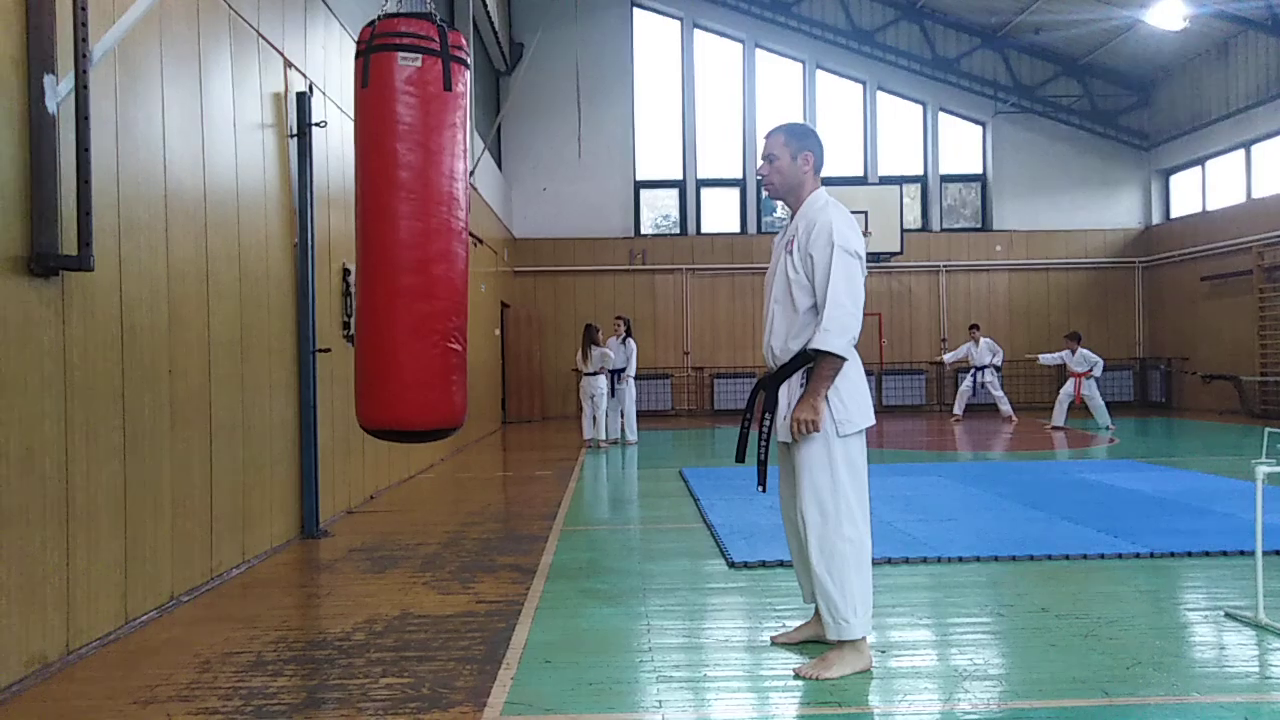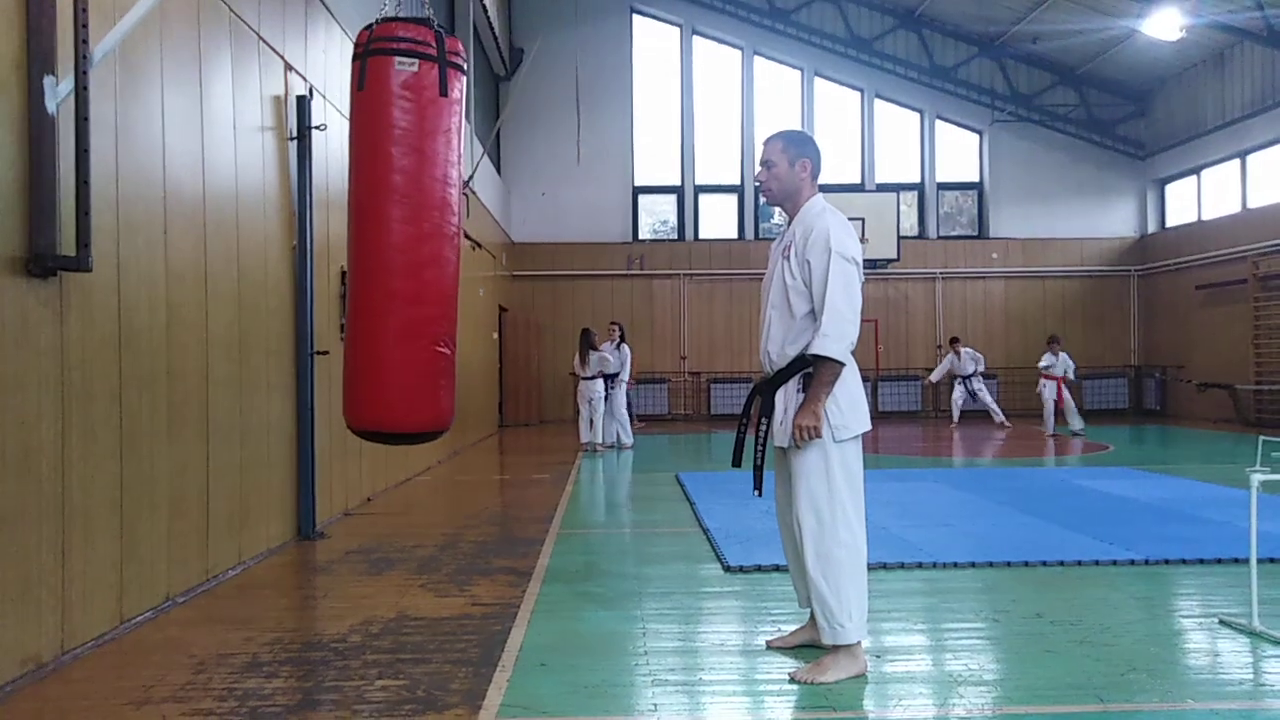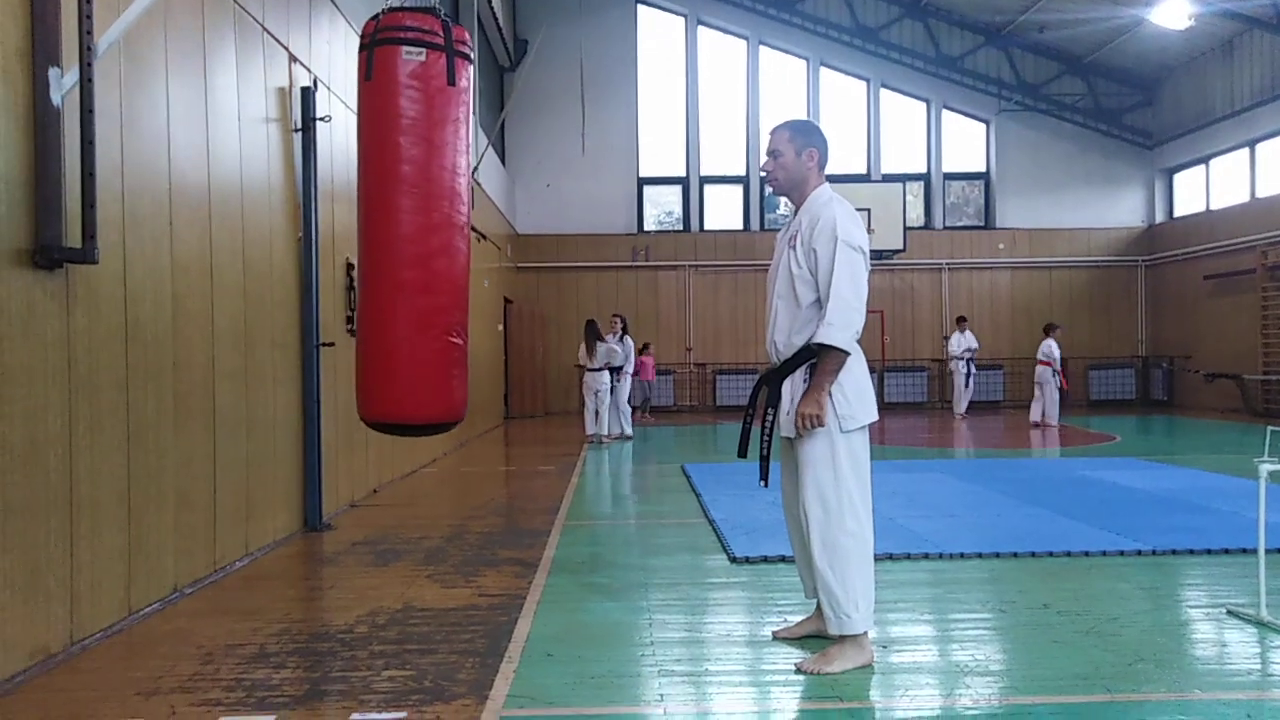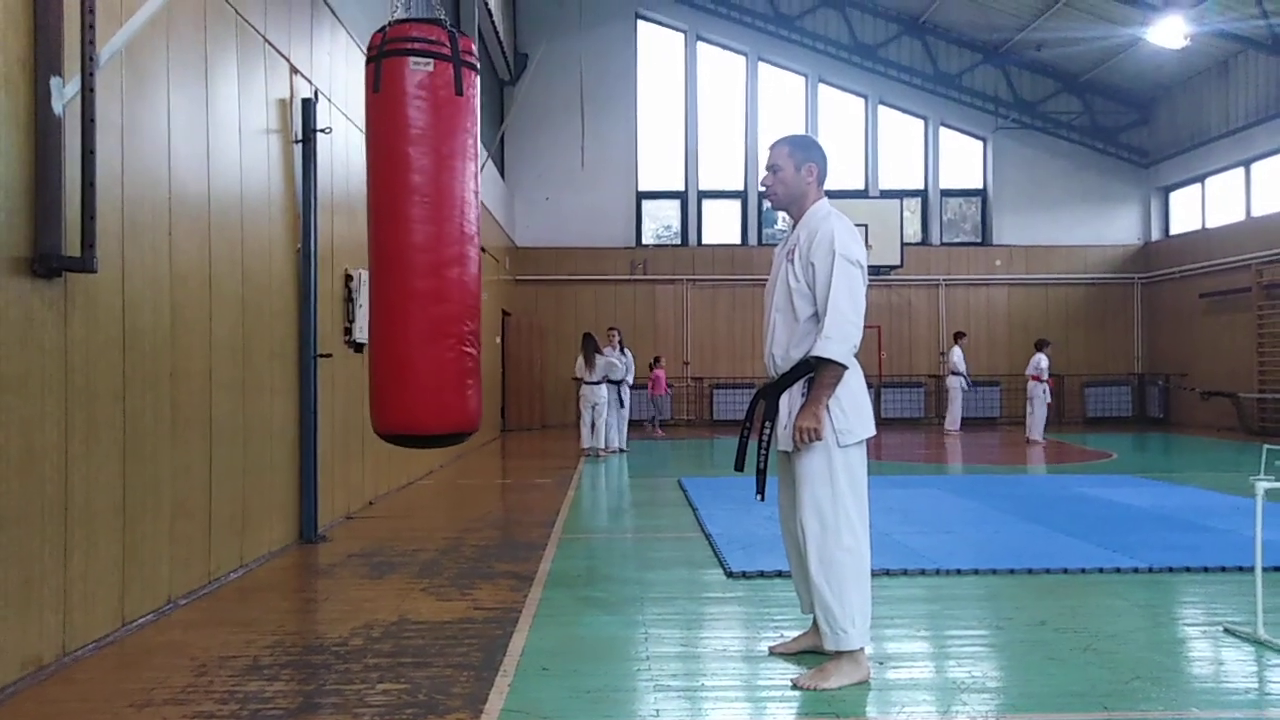
dt=0.4s
person 1, frame 1
left shoulder: (830, 223)
right shoulder: (794, 229)
left elbow: (841, 321)
left wrist: (812, 396)
right wrist: (777, 390)
left hip: (821, 392)
right hip: (795, 391)
left knee: (832, 515)
right knee: (803, 512)
left ankle: (852, 641)
right ankle: (826, 616)
person 1, frame 2
left shoulder: (827, 229)
right shoulder: (790, 236)
left elbow: (839, 326)
left wrist: (813, 402)
right wrist: (773, 394)
left hip: (818, 397)
right hip: (791, 396)
left knee: (828, 520)
right knee: (798, 517)
left ankle: (846, 646)
right ankle: (820, 621)
person 1, frame 3
left shoulder: (833, 219)
right shoulder: (796, 225)
left elbow: (843, 316)
left wrist: (817, 391)
right wrist: (782, 385)
left hip: (824, 387)
right hip: (797, 385)
left knee: (834, 510)
right knee: (804, 507)
left ankle: (853, 636)
right ankle: (826, 610)
person 1, frame 4
left shoulder: (831, 233)
right shoulder: (794, 239)
left elbow: (841, 330)
left wrist: (814, 405)
left hip: (823, 402)
right hip: (795, 399)
left knee: (830, 525)
right knee: (801, 522)
left ankle: (849, 652)
right ankle: (822, 626)
